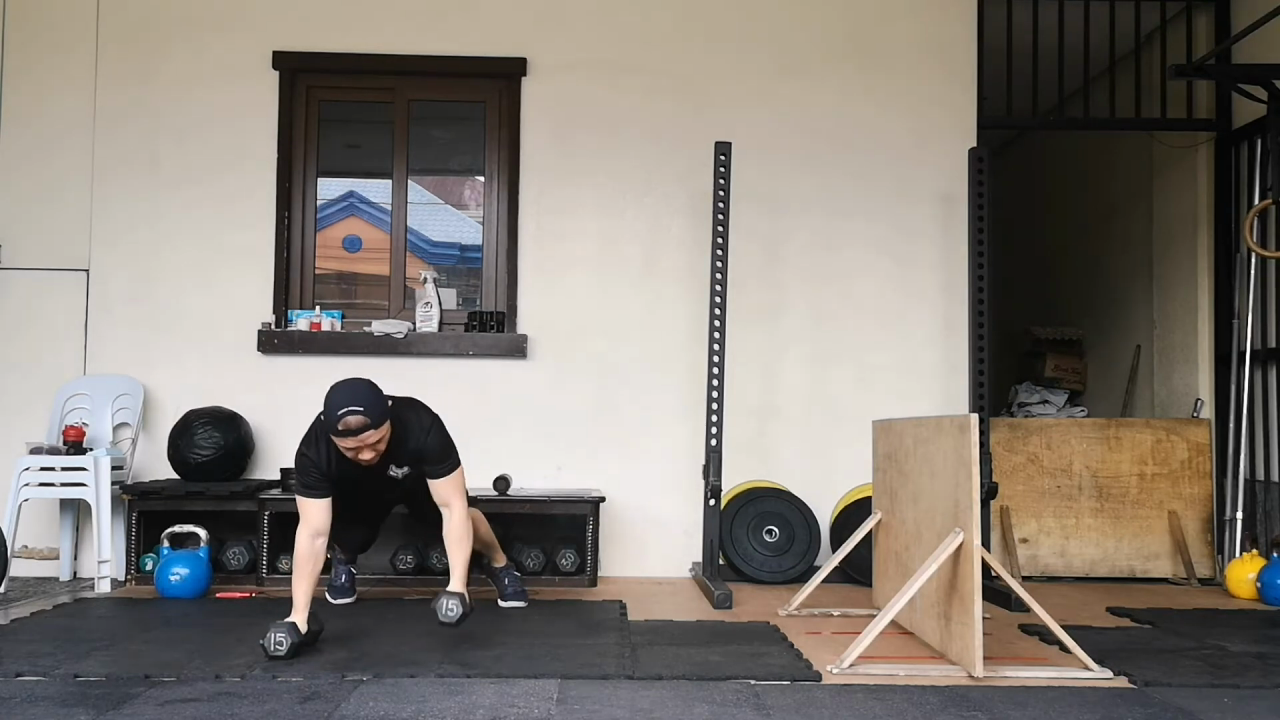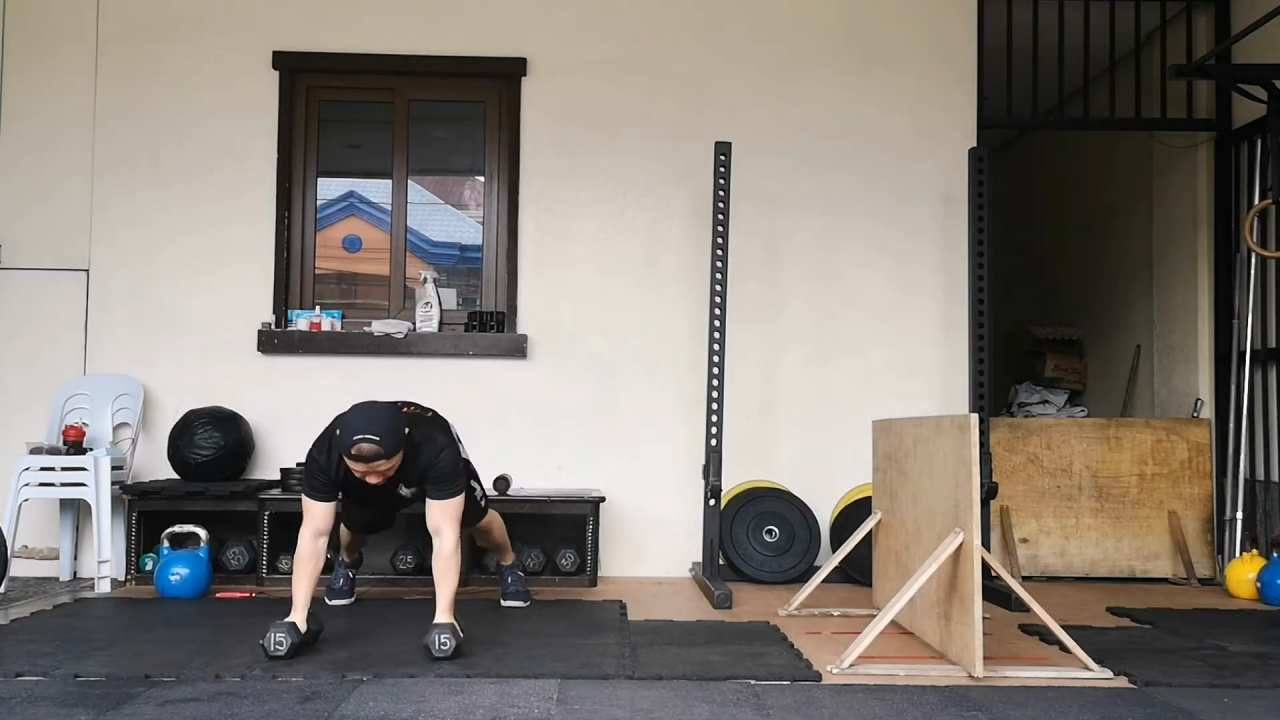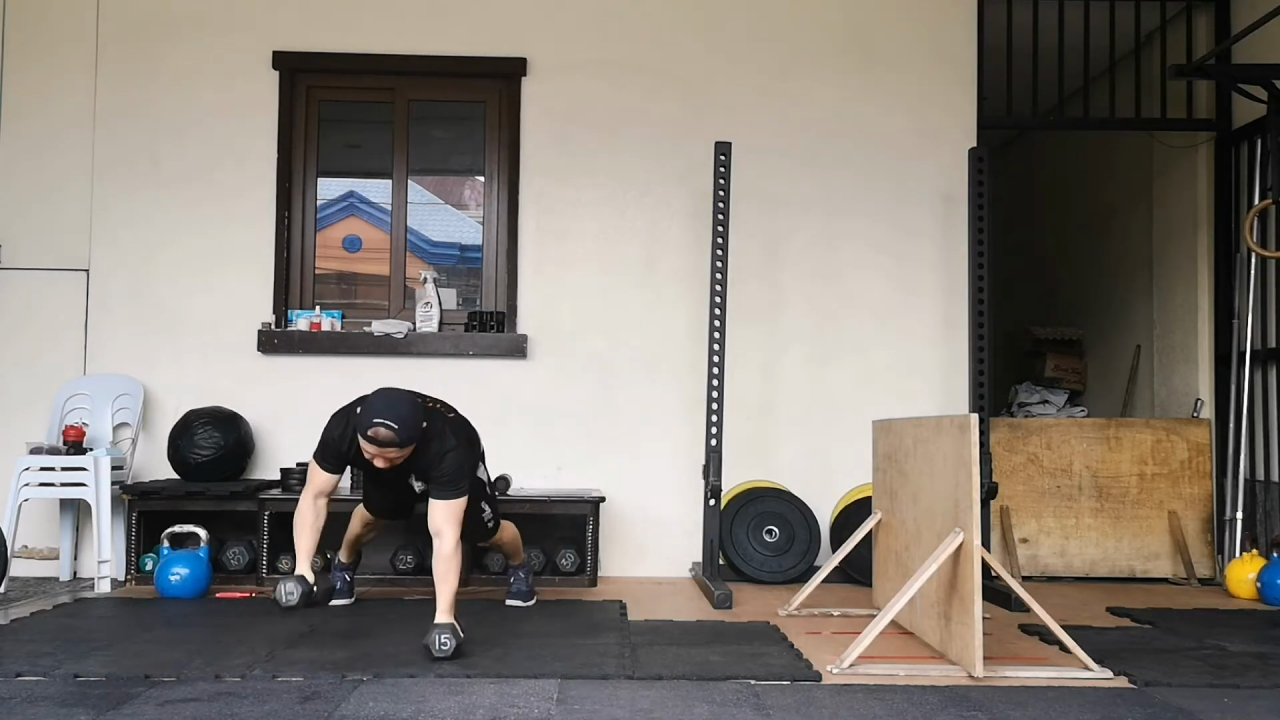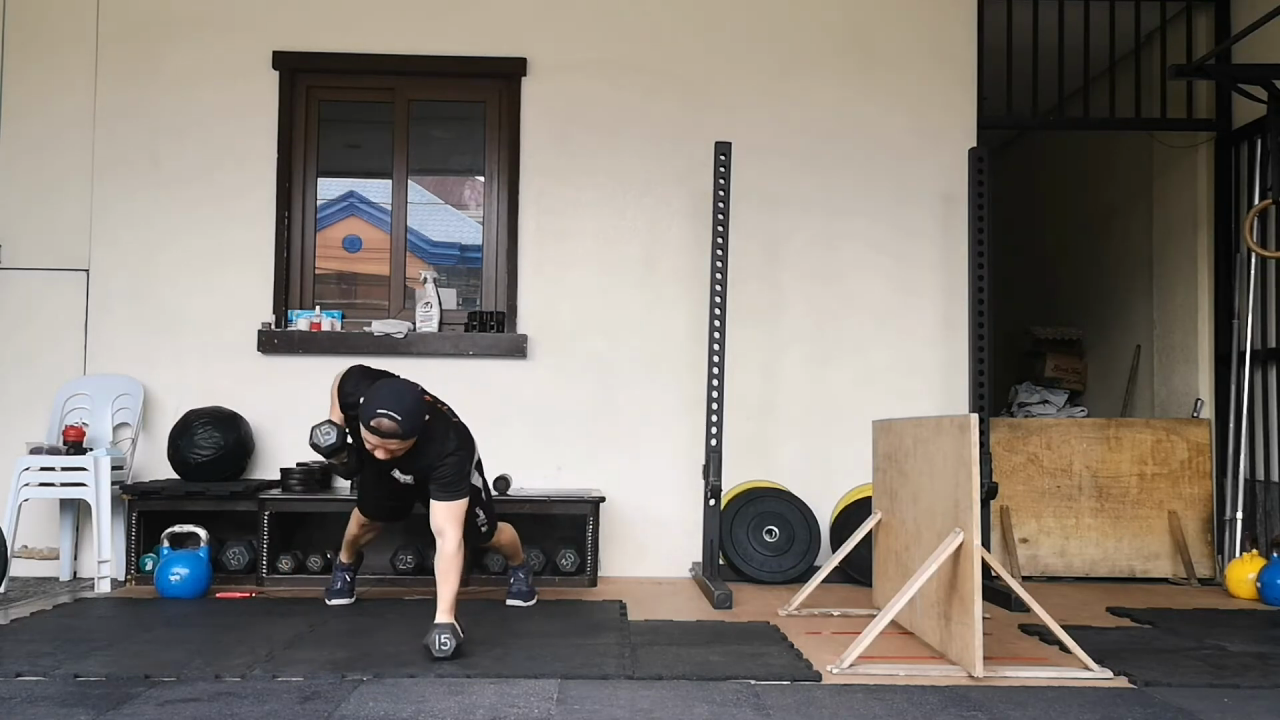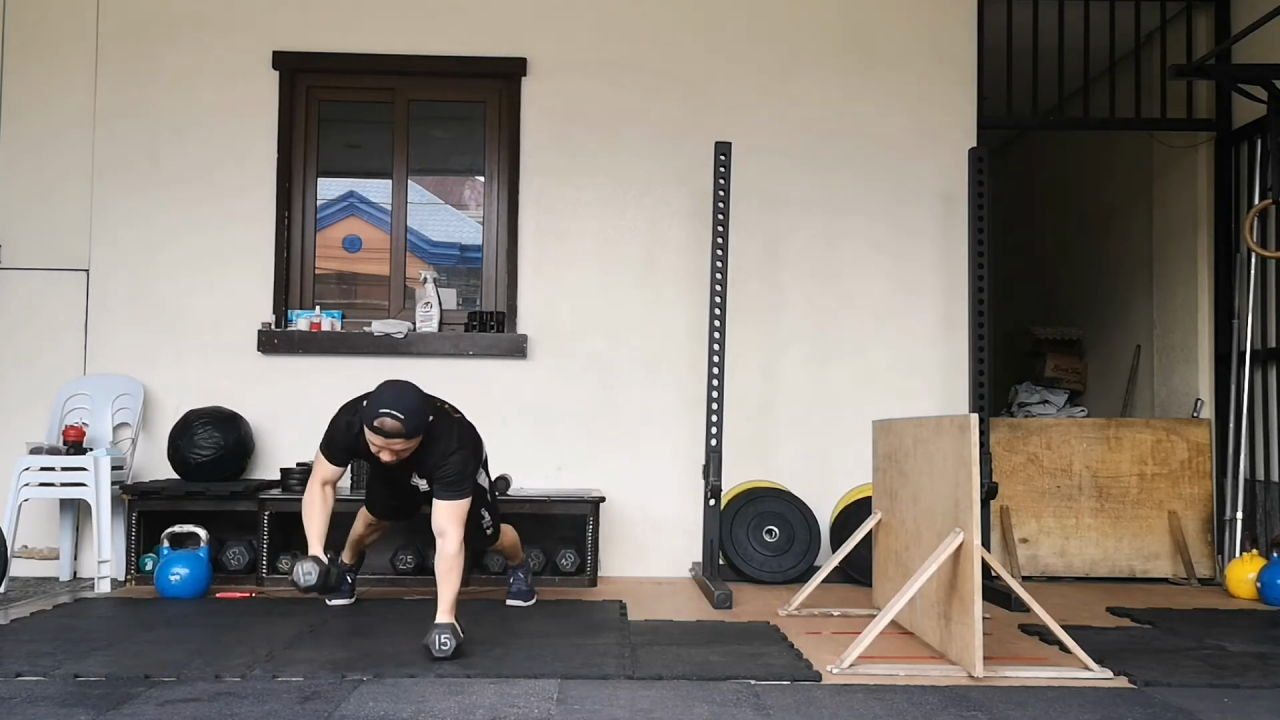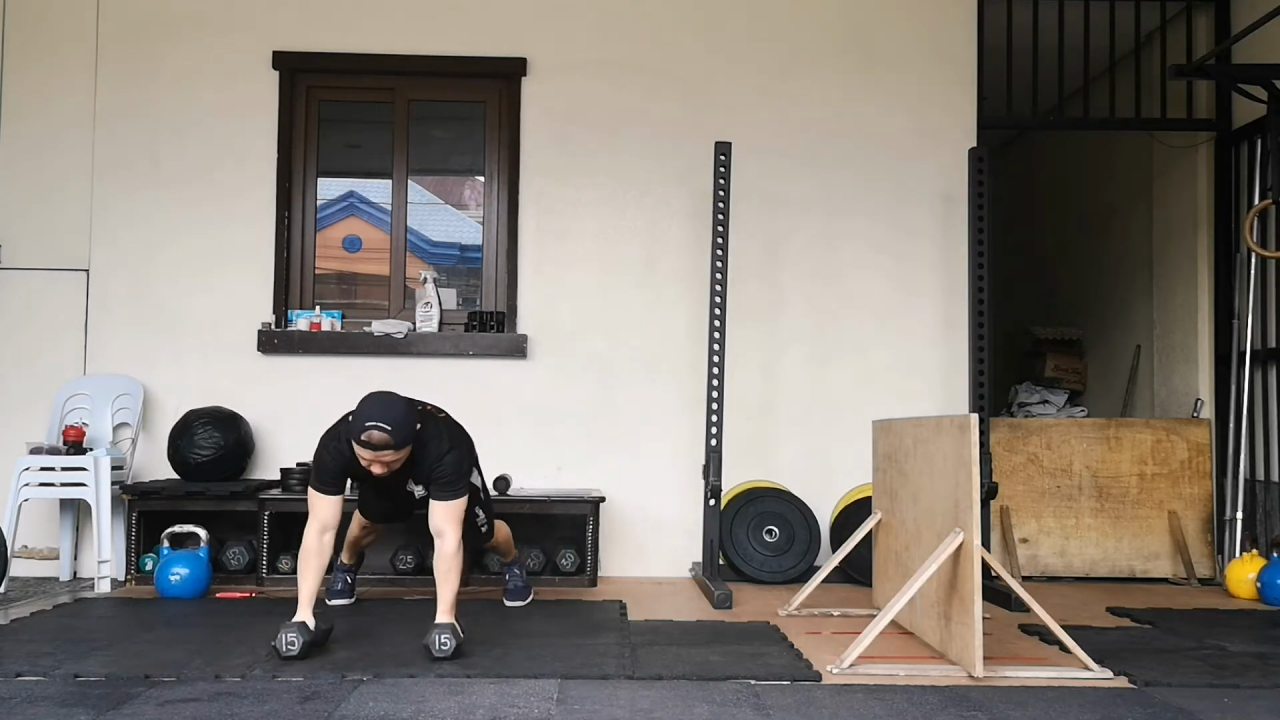
dt=0.3s
person 1, frame 1
left shoulder: (421, 426)
right shoulder: (313, 452)
left elbow: (453, 508)
right elbow: (313, 535)
left wrist: (458, 584)
right wrist: (299, 615)
left hip: (417, 475)
left knee: (461, 518)
left ankle: (499, 566)
right ankle: (343, 560)
person 1, frame 2
left shoulder: (438, 450)
right shoulder: (326, 453)
left elbow: (444, 536)
right elbow: (314, 534)
left wrist: (444, 615)
right wrist: (298, 614)
left hip: (432, 465)
left knee: (477, 518)
left ankle: (509, 566)
right ankle: (347, 562)
person 1, frame 3
left shoulder: (448, 449)
right shoulder: (344, 428)
left elbow: (445, 536)
right elbow: (315, 497)
left wrist: (444, 616)
right wrist: (302, 567)
left hip: (457, 464)
left knee: (487, 534)
left ankle: (519, 566)
right ankle: (344, 563)
person 1, frame 4
left shoulder: (449, 450)
right shoulder: (355, 389)
left elbow: (447, 536)
right elbow: (338, 387)
left wrist: (445, 615)
left hip: (449, 468)
left knee: (483, 536)
left ankle: (519, 566)
right ankle: (345, 564)
person 1, frame 5
left shoulder: (453, 448)
right shoulder: (350, 420)
left elbow: (448, 536)
right elbow: (321, 483)
left wrist: (445, 616)
right wrist: (315, 550)
left hip: (455, 469)
left knee: (485, 539)
left ankle: (518, 566)
right ankle: (347, 564)
person 1, frame 6
left shoulder: (445, 450)
right shoulder: (335, 446)
left elbow: (446, 537)
right elbow: (320, 530)
left wrist: (445, 616)
right wrist: (304, 611)
left hip: (450, 472)
left knee: (481, 535)
left ankle: (512, 562)
right ankle: (346, 565)
